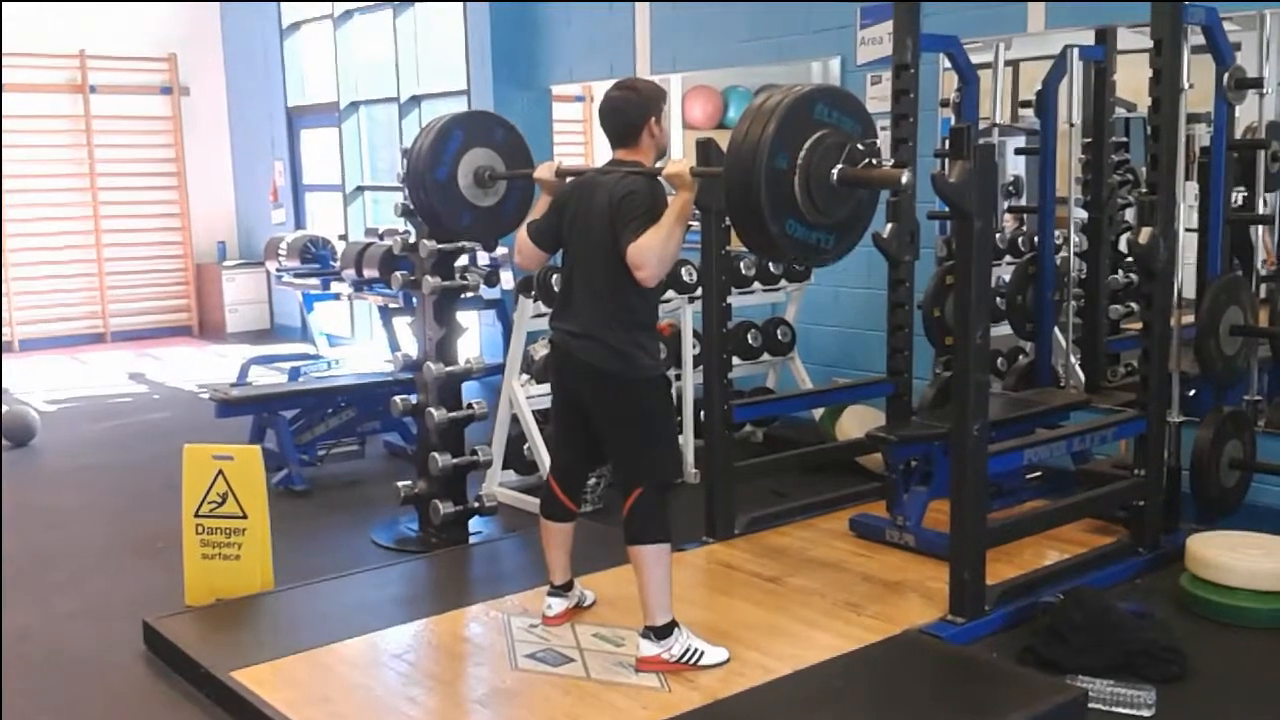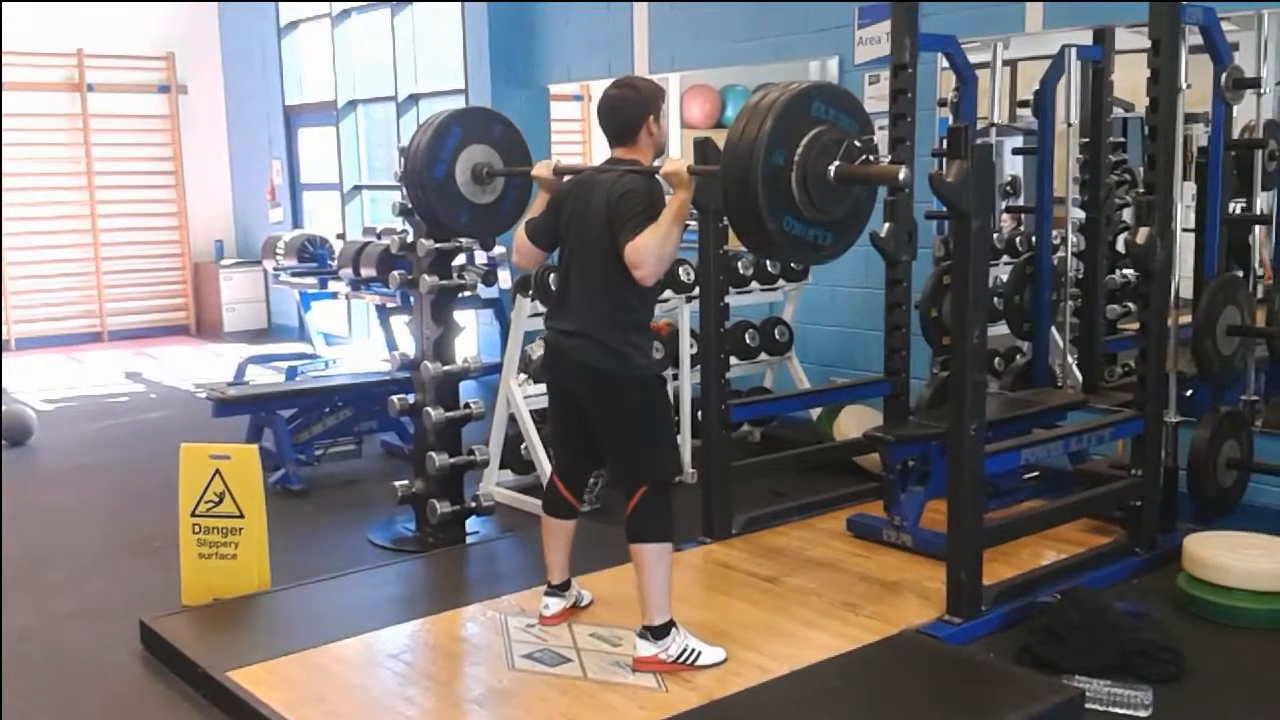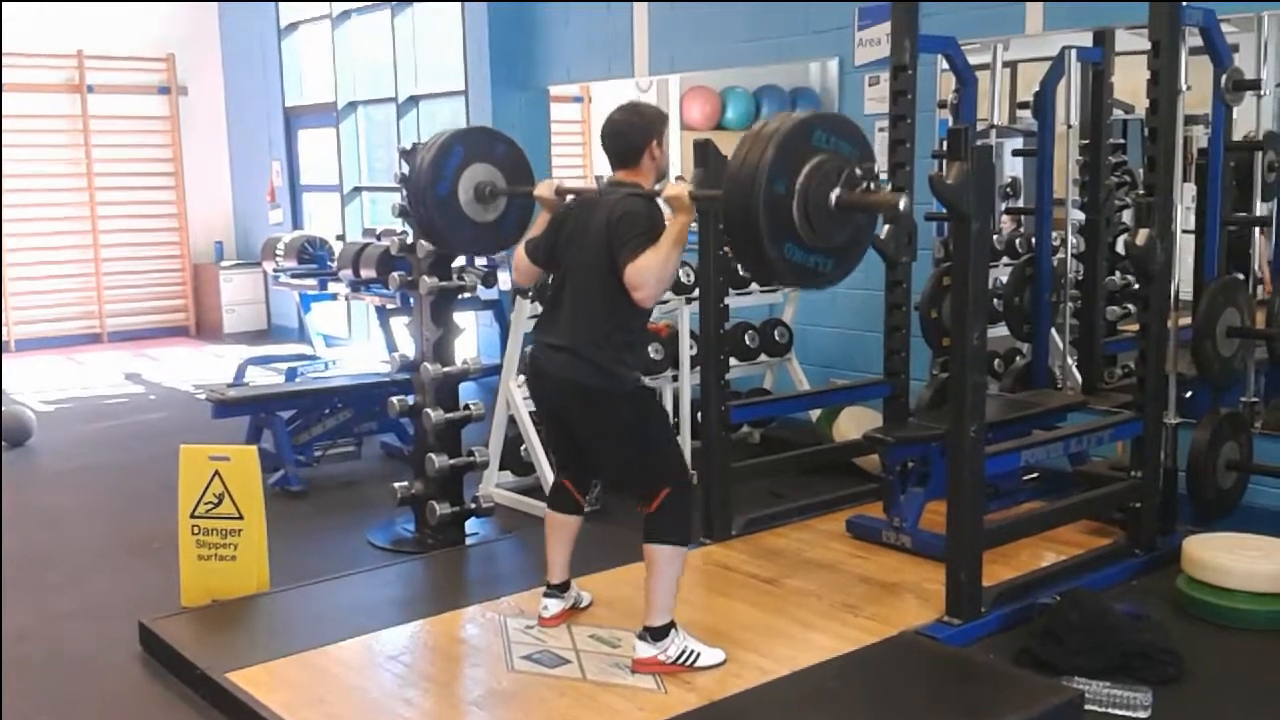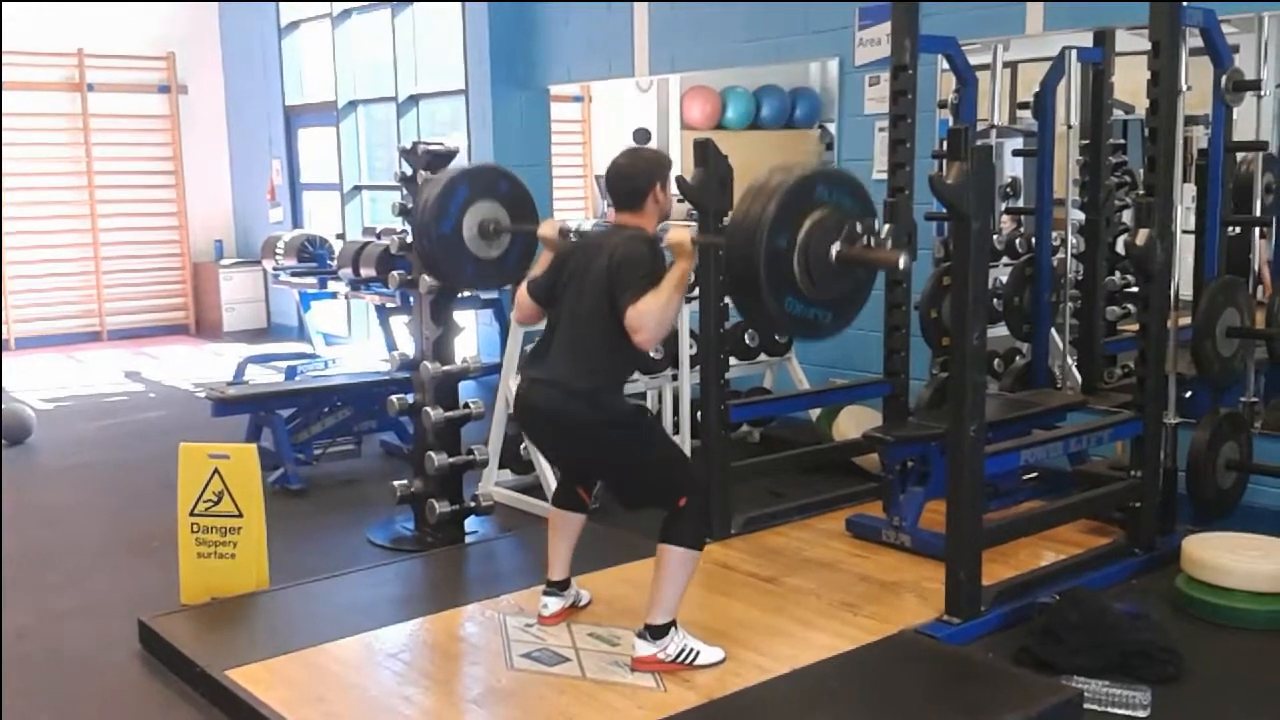
dt=0.2s
person 1, frame 1
left shoulder: (577, 188)
right shoulder: (640, 190)
left elbow: (524, 255)
right elbow: (646, 265)
left wrist: (544, 194)
right wrist: (683, 197)
left hip: (571, 354)
right hip: (622, 365)
left knee: (565, 472)
right knee: (646, 489)
left ankle: (560, 593)
right ankle: (661, 638)
person 1, frame 2
left shoulder: (575, 186)
right shoulder: (638, 187)
left elbow: (523, 254)
right elbow: (645, 264)
left wrist: (543, 191)
right wrist: (681, 196)
left hip: (564, 352)
right hip: (617, 363)
left knee: (569, 472)
right knee: (649, 488)
left ankle: (557, 593)
right ankle: (658, 638)
person 1, frame 3
left shoulder: (576, 207)
right shoulder: (636, 209)
left elbow: (521, 272)
right elbow: (644, 286)
left wrist: (545, 211)
right wrist: (681, 219)
left hip: (549, 367)
right hip: (601, 379)
left knee: (573, 473)
right knee: (669, 492)
left ankle: (557, 594)
right ankle: (658, 639)
person 1, frame 4
left shoulder: (580, 247)
right shoulder: (638, 251)
left elbow: (523, 311)
right elbow: (645, 330)
left wrist: (548, 251)
right wrist: (682, 264)
left hip: (534, 399)
right hip: (587, 408)
left knee: (579, 473)
right knee: (689, 500)
left ankle: (556, 592)
right ankle: (657, 638)
